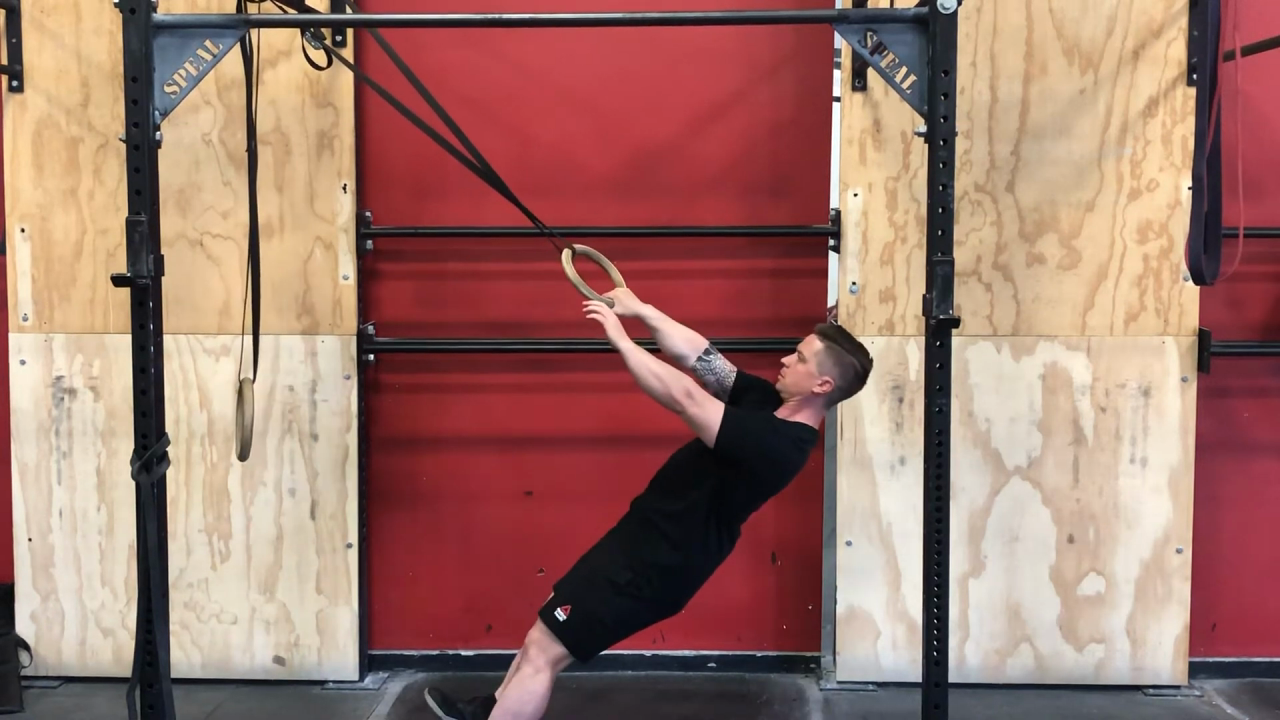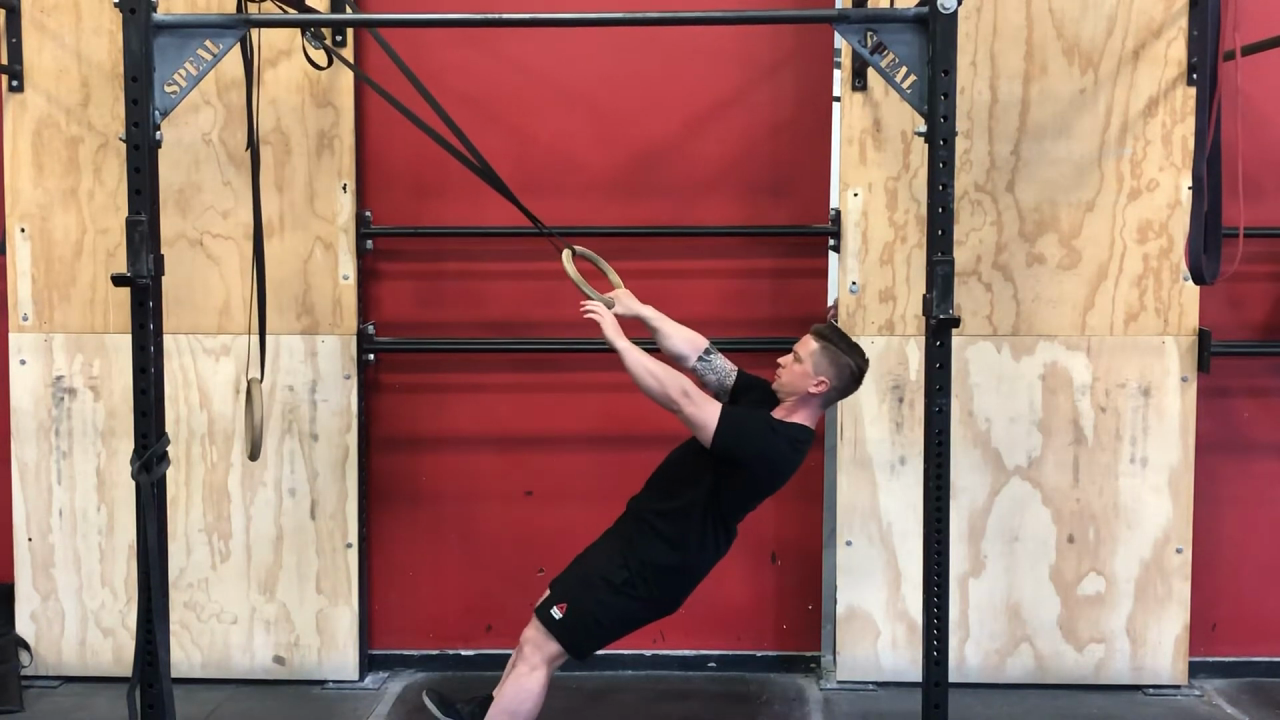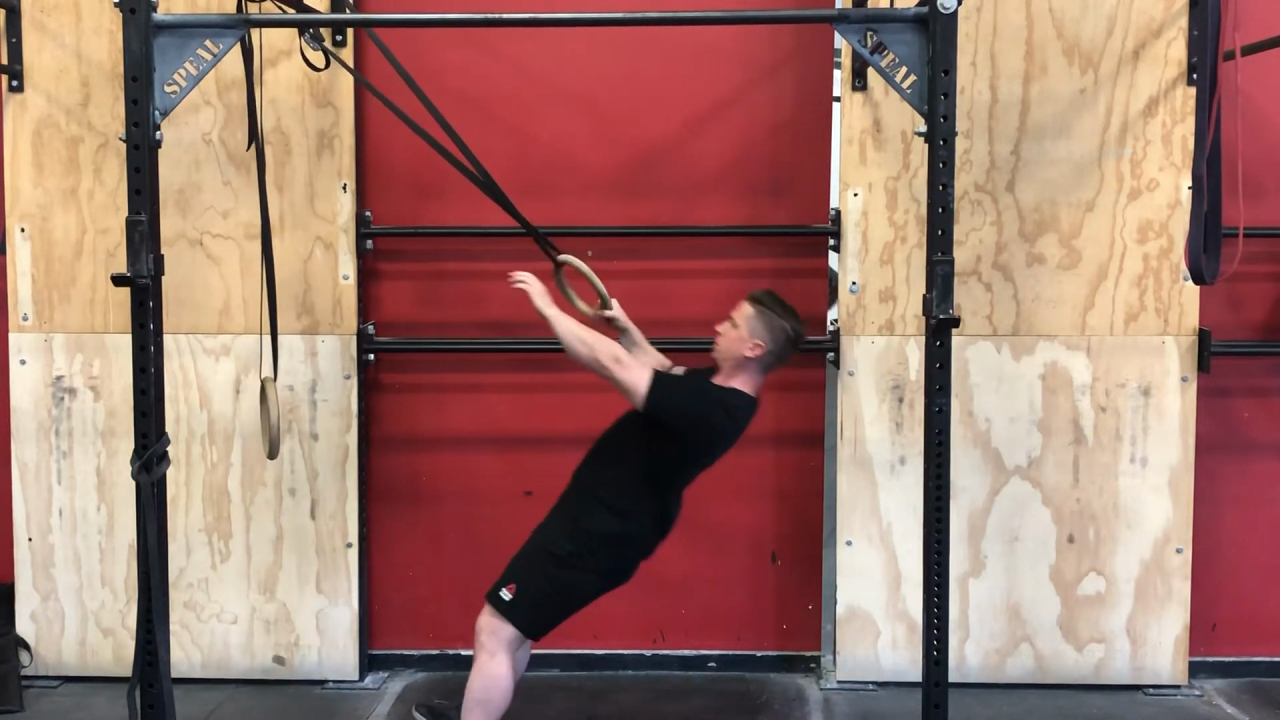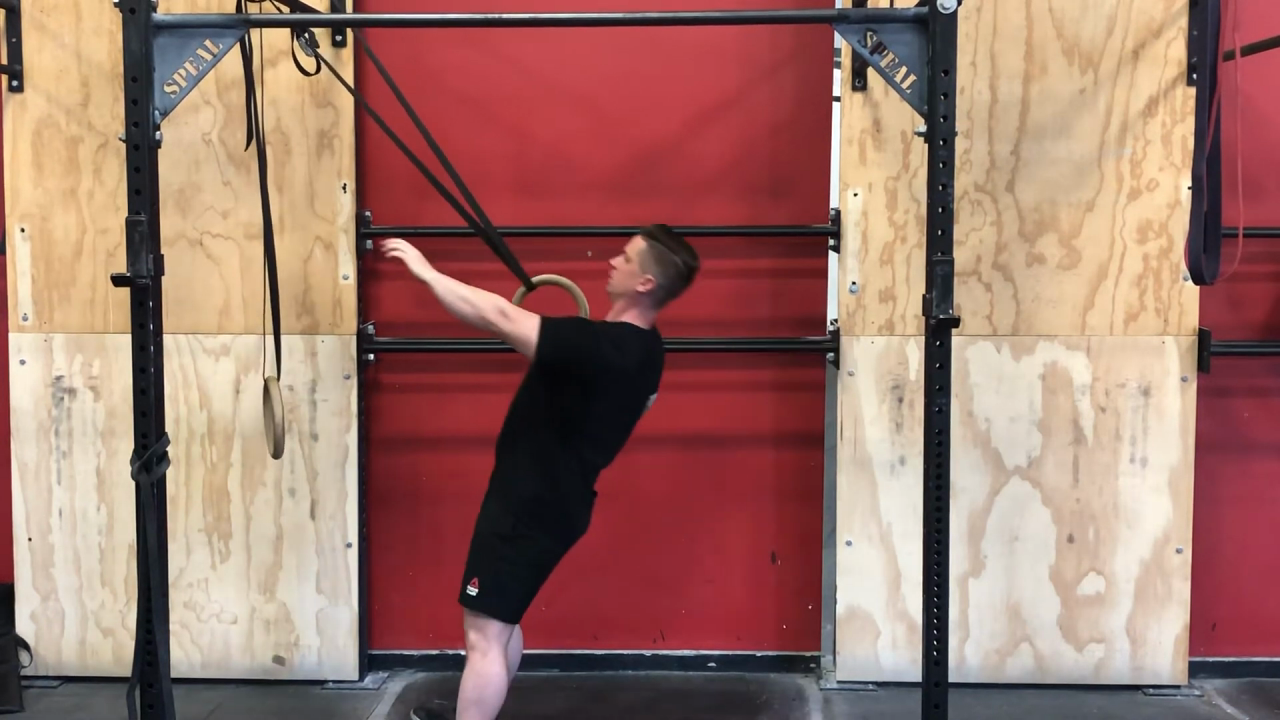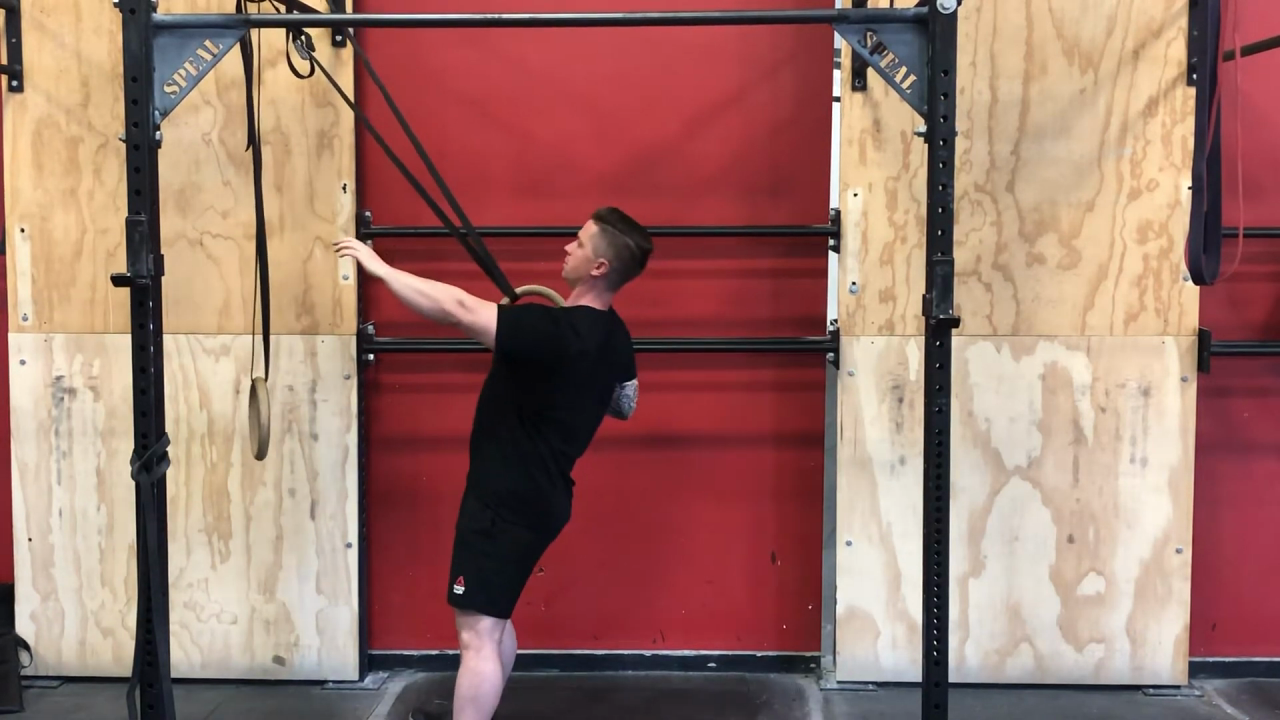
dt=0.4s
person 1, frame 1
left shoulder: (777, 444)
right shoulder: (769, 404)
left elbow: (684, 398)
right elbow: (698, 356)
left wrist: (620, 339)
right wrist: (639, 310)
left hip: (653, 563)
right hip: (645, 537)
left knee: (543, 650)
right knee: (549, 621)
person 1, frame 2
left shoulder: (773, 444)
right shoulder: (768, 405)
left elbow: (681, 397)
right elbow: (699, 356)
left wrist: (616, 338)
right wrist: (641, 312)
left hip: (649, 561)
right hip: (644, 538)
left knee: (537, 647)
right knee: (544, 621)
person 1, frame 3
left shoulder: (708, 409)
right shoulder: (719, 394)
left elbow: (612, 364)
right elbow: (663, 376)
left wrist: (547, 307)
right wrist: (625, 329)
left hip: (594, 534)
right hip: (601, 522)
left knee: (496, 633)
right knee: (515, 624)
person 1, frame 4
left shoulder: (601, 347)
right shoulder: (641, 346)
left elbow: (501, 317)
left wrist: (425, 270)
left hip: (531, 503)
right hip: (552, 499)
left knee: (486, 633)
right knee: (502, 622)
person 1, frame 5
left shoulder: (559, 332)
right shoulder: (611, 335)
left elbow: (457, 308)
right elbow: (625, 405)
left wrist: (380, 268)
left hip: (509, 500)
right hip: (532, 495)
left knee: (477, 633)
right knee: (493, 621)
